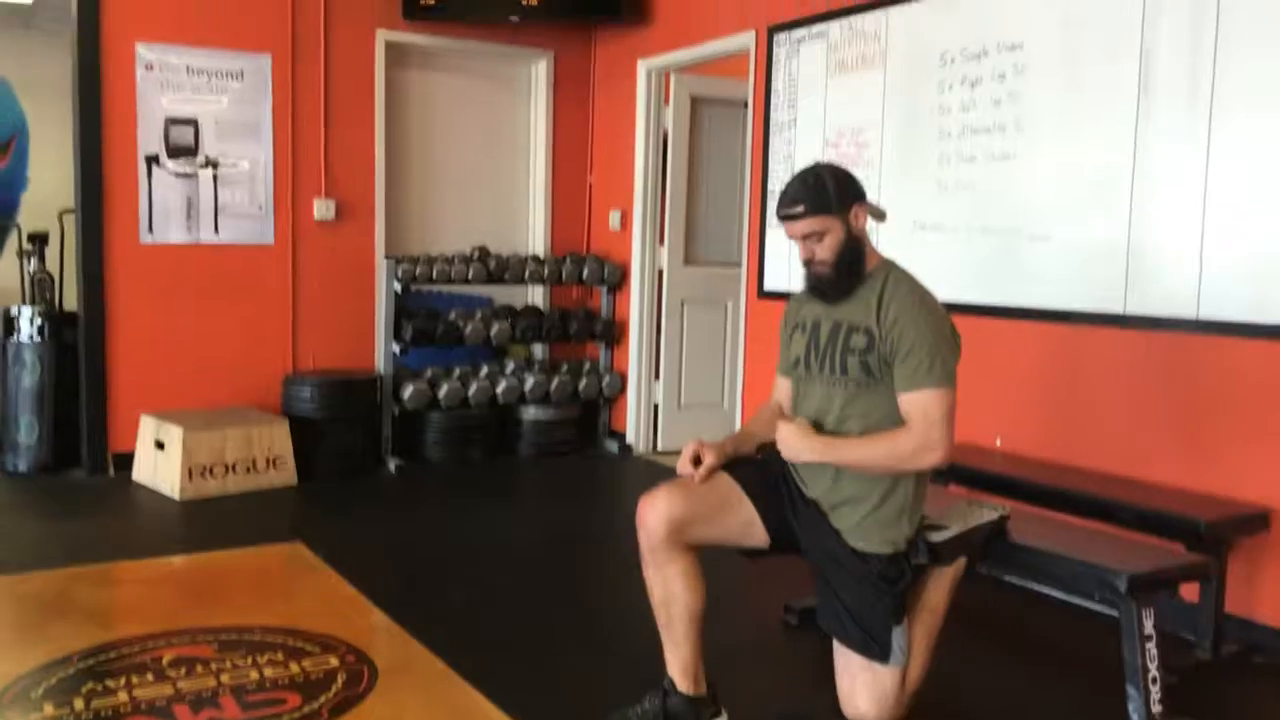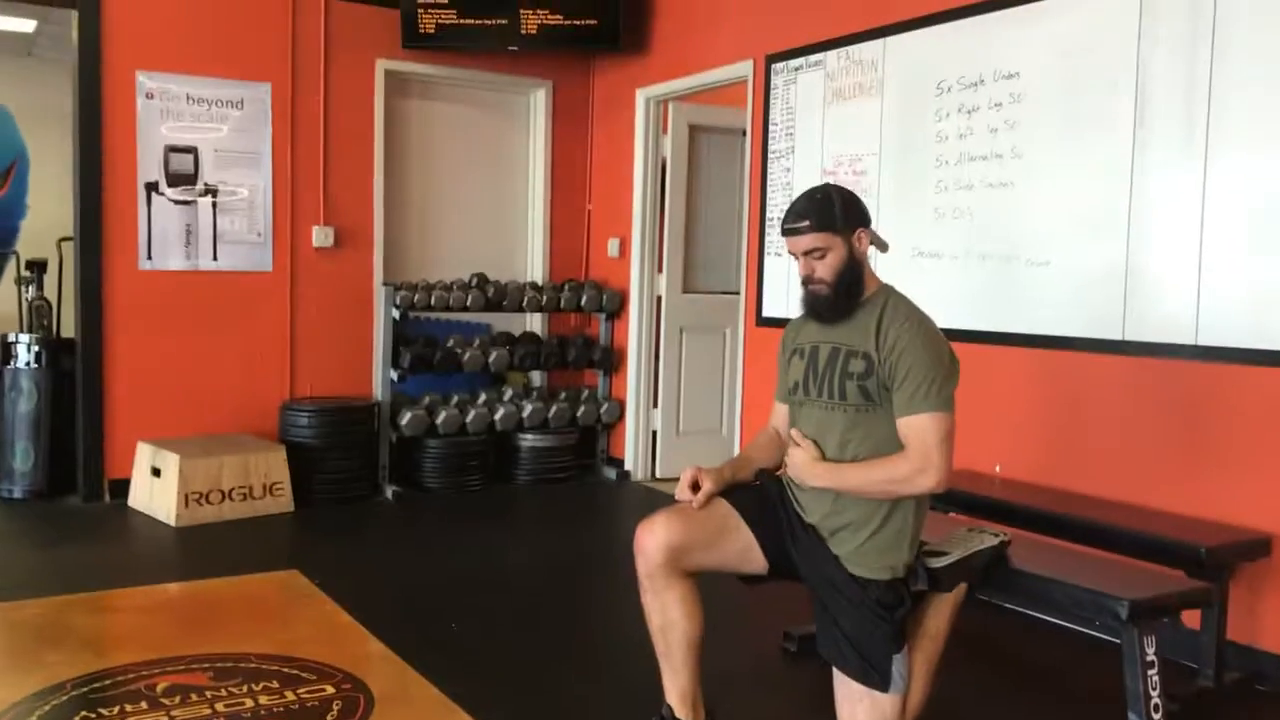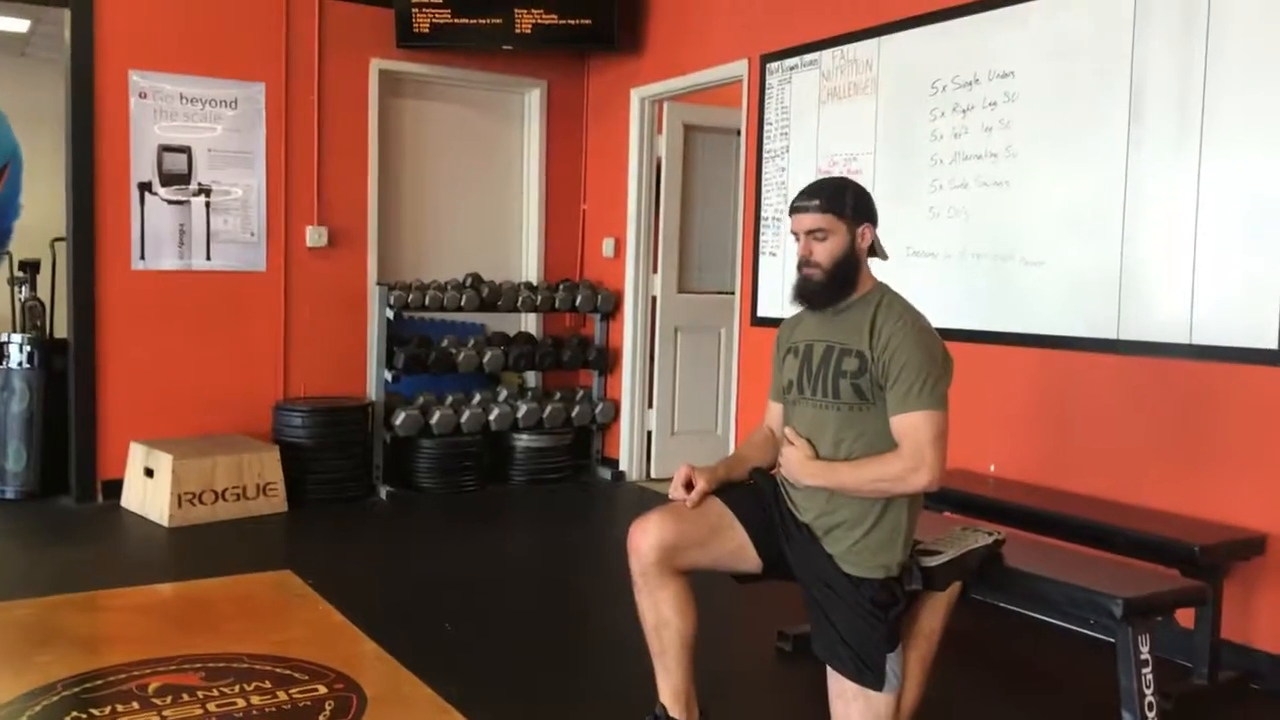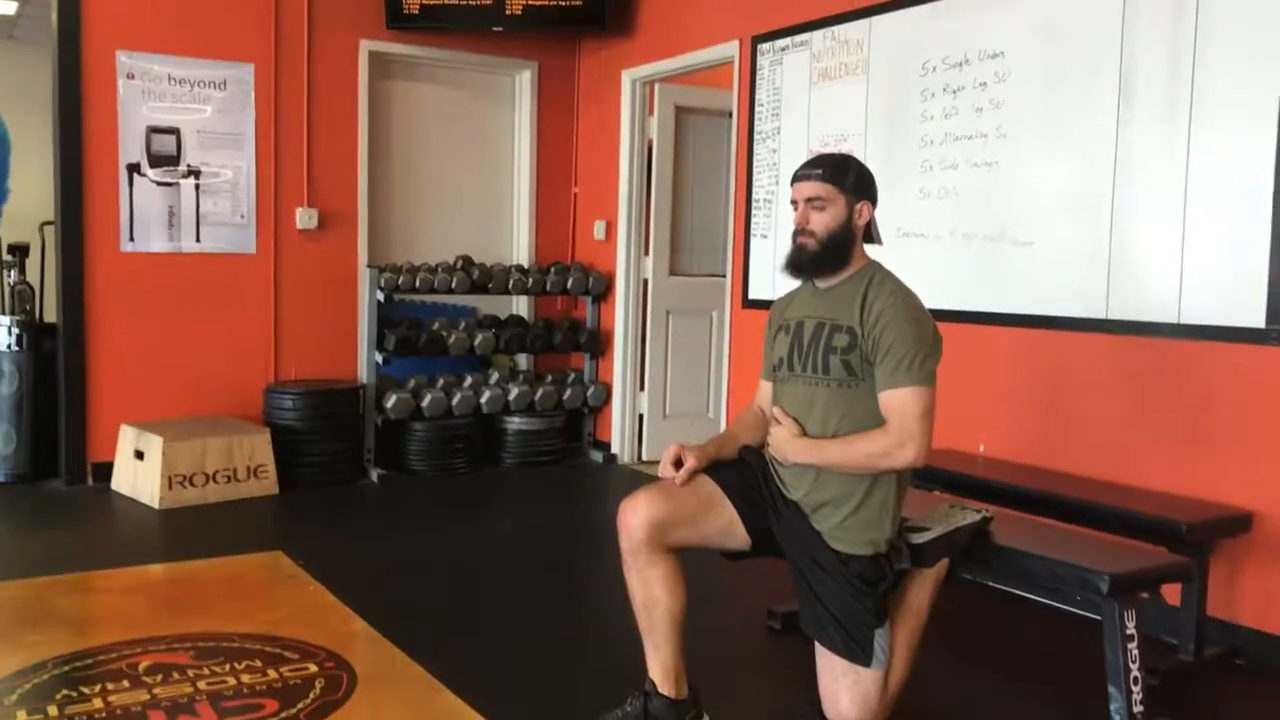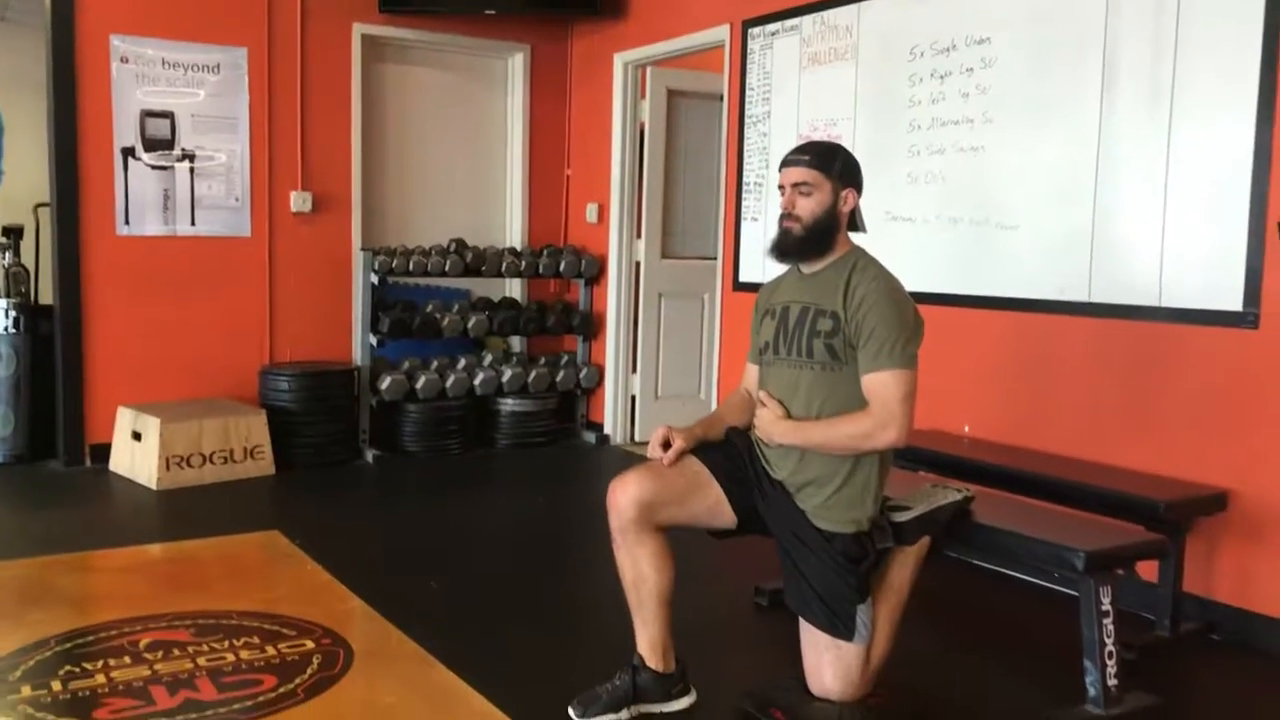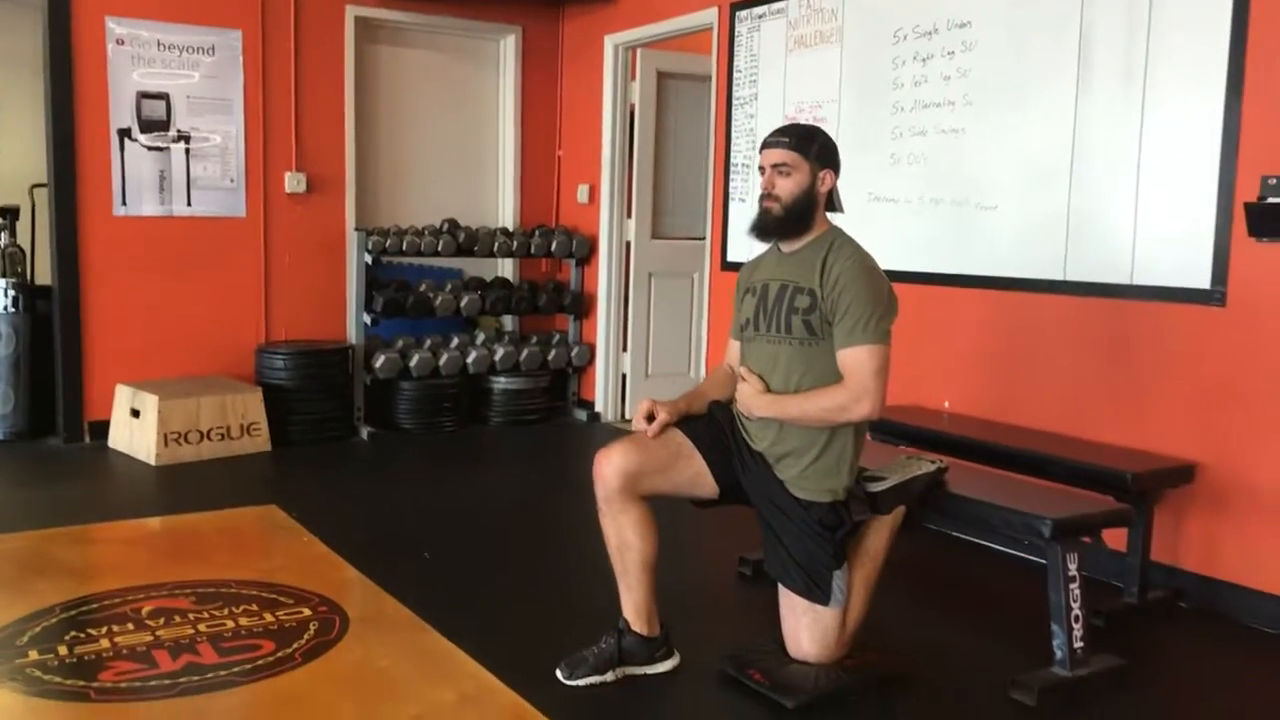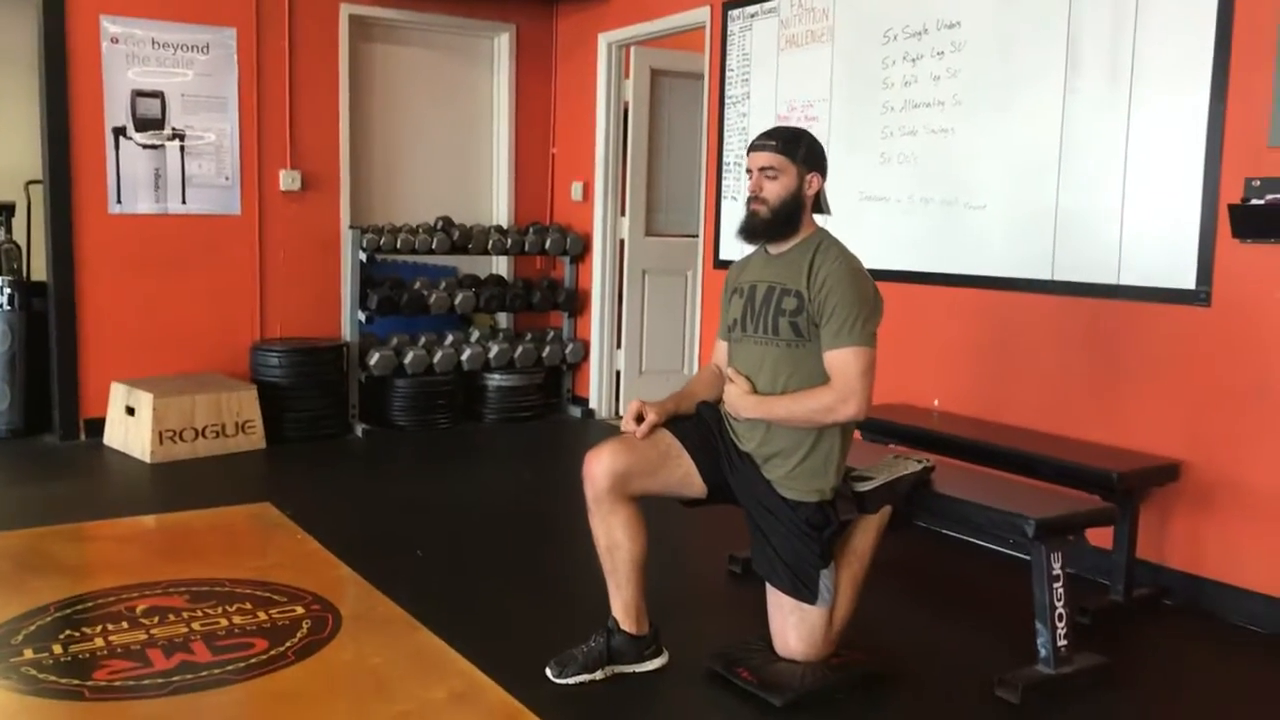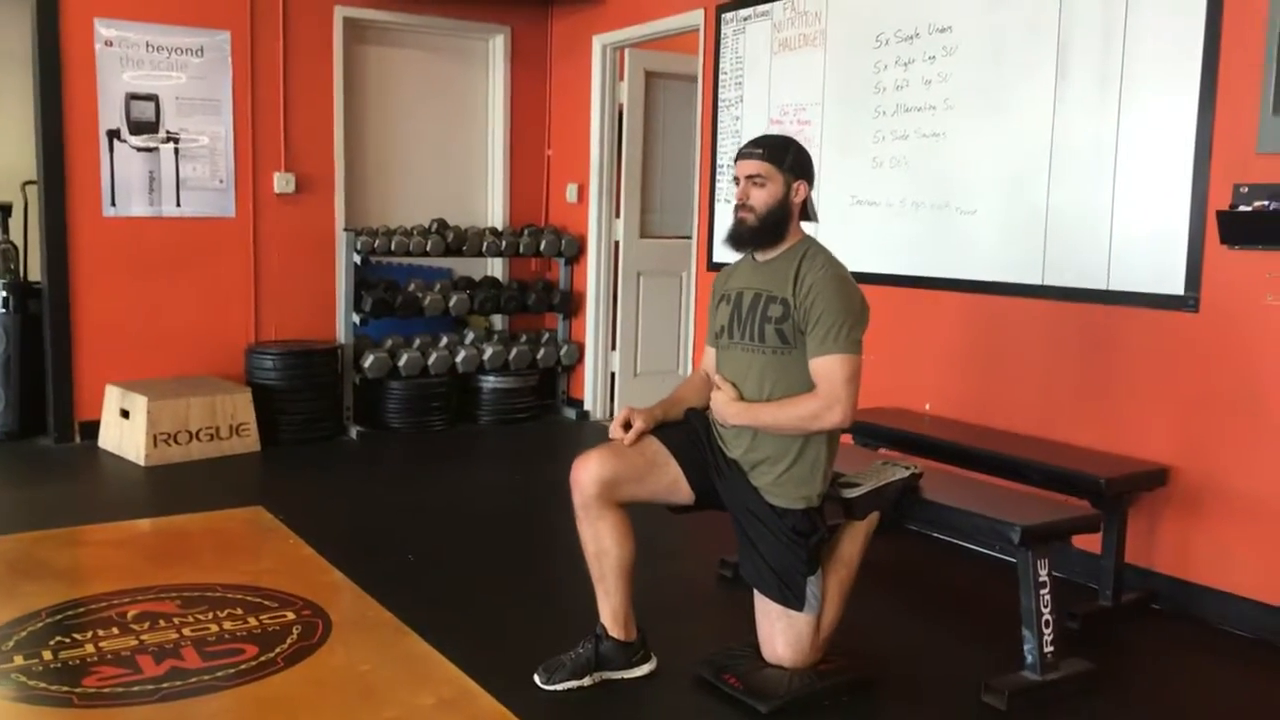
dt=0.3s
person 1, frame 1
left shoulder: (910, 311)
right shoulder: (805, 304)
left elbow: (929, 446)
left wrist: (814, 446)
right wrist: (725, 447)
left hip: (865, 520)
right hip: (794, 484)
right knee: (658, 516)
left ankle: (935, 570)
person 1, frame 2
left shoulder: (907, 334)
right shoulder: (800, 332)
left elbow: (927, 470)
left wrist: (817, 471)
right wrist: (726, 473)
left hip: (862, 548)
right hip: (791, 509)
right knee: (656, 542)
left ankle: (937, 594)
person 1, frame 3
left shoulder: (901, 332)
right shoulder: (795, 331)
left elbow: (921, 468)
left wrist: (811, 470)
right wrist: (719, 471)
left hip: (855, 545)
right hip: (784, 507)
right knee: (650, 541)
left ankle: (935, 587)
person 1, frame 4
left shoulder: (891, 309)
right shoulder: (787, 309)
left elbow: (907, 445)
left wrist: (798, 447)
right wrist: (708, 450)
left hip: (844, 521)
right hip: (773, 484)
right knee: (640, 518)
left ankle: (921, 567)
person 1, frame 5
left shoulder: (874, 293)
right shoulder: (774, 293)
left elbow: (889, 426)
left wrist: (783, 430)
right wrist: (695, 431)
left hip: (828, 498)
right hip: (759, 466)
right knee: (628, 498)
left ankle: (903, 541)
person 1, frame 6
left shoulder: (850, 271)
right shoulder: (755, 272)
left elbow: (863, 399)
left wrist: (763, 403)
right wrist: (679, 406)
left hip: (806, 469)
right hip: (740, 437)
left knee: (815, 652)
right knee: (614, 468)
left ankle: (879, 513)
right ankle: (644, 638)
person 1, frame 7
left shoulder: (836, 272)
right shoulder: (743, 271)
left elbow: (849, 401)
left wrist: (749, 404)
right wrist: (666, 405)
left hip: (792, 468)
right hip: (728, 437)
left knee: (801, 652)
right knee: (603, 468)
left ankle: (867, 513)
right ankle: (632, 638)
person 1, frame 8
left shoulder: (822, 281)
right shoulder: (731, 278)
left elbow: (835, 408)
left wrist: (737, 410)
right wrist: (655, 412)
left hip: (780, 476)
right hip: (715, 443)
left knee: (789, 657)
right knee: (591, 476)
left ankle: (855, 519)
right ankle: (621, 643)
